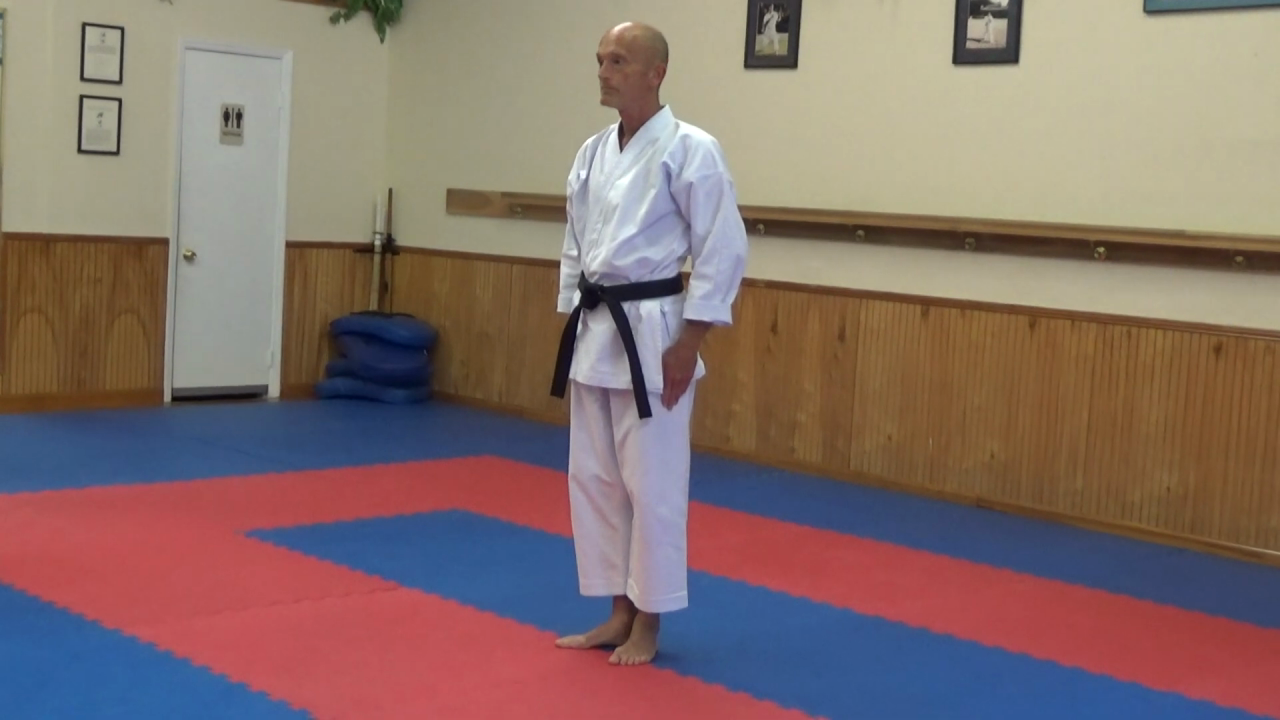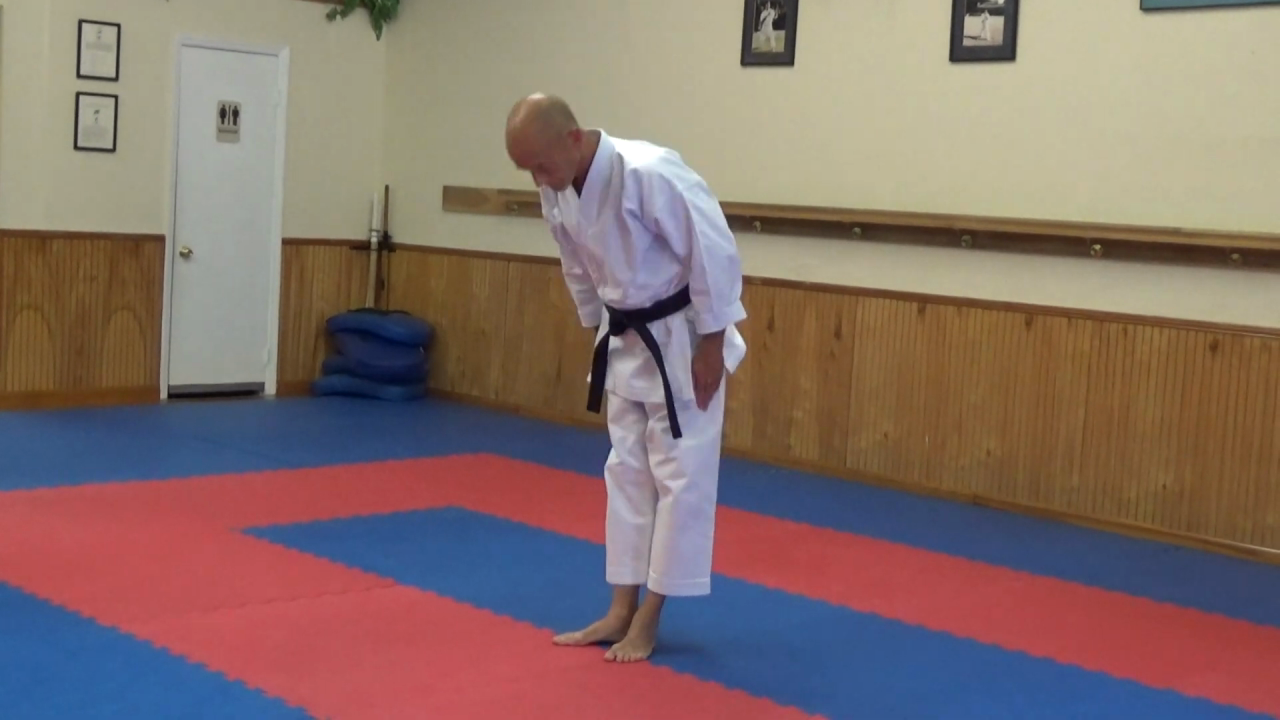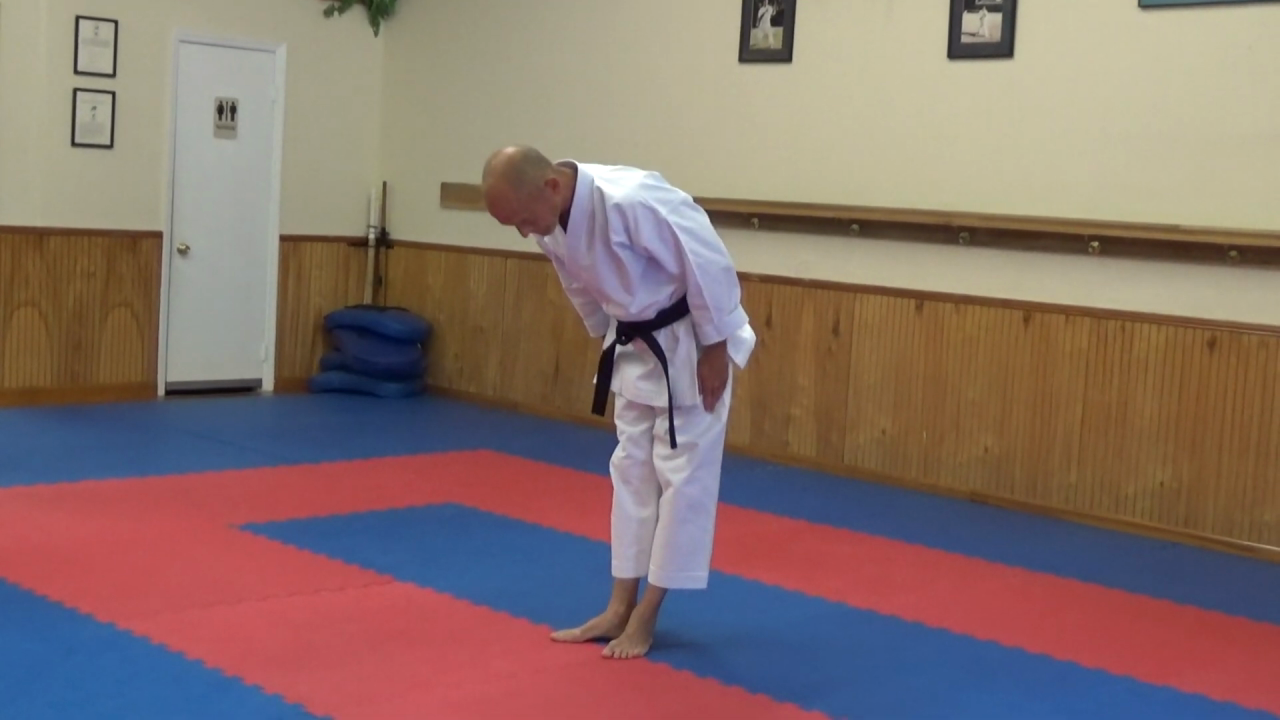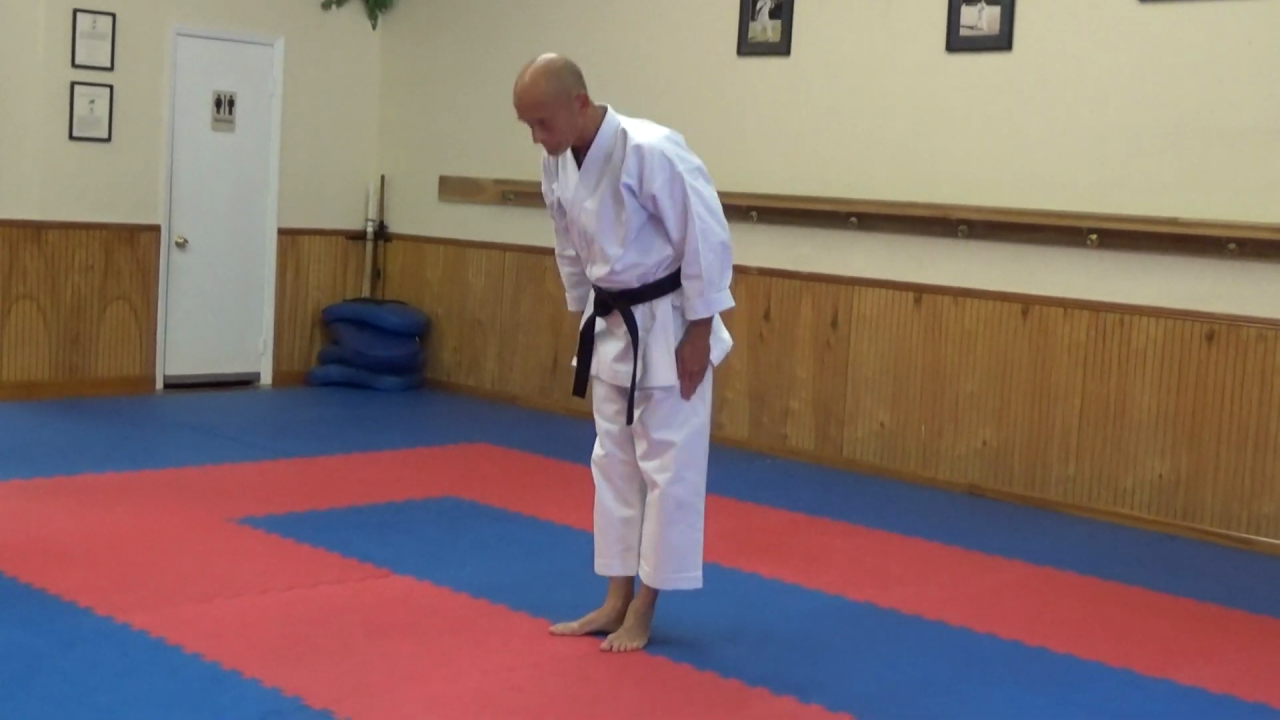
dt=1s
person 1, frame 1
left shoulder: (691, 149)
right shoulder: (592, 152)
left elbow: (723, 251)
left wrist: (689, 342)
right wrist: (574, 324)
left hip: (651, 331)
right hip: (592, 331)
left knee: (651, 483)
right knee: (593, 478)
left ankle: (647, 623)
right ankle: (618, 612)
person 1, frame 2
left shoulder: (650, 173)
right shoulder: (557, 192)
left elbow: (715, 253)
left wrist: (710, 348)
right wrist: (604, 337)
left hip: (683, 340)
right hip: (628, 343)
left knee: (679, 476)
right knee: (627, 472)
left ankle: (648, 619)
right ankle: (621, 611)
person 1, frame 3
left shoulder: (631, 199)
right shoulder: (550, 220)
left elbow: (709, 265)
left wrist: (714, 351)
right wrist: (613, 343)
left hip: (692, 339)
right hip: (637, 343)
left knee: (682, 472)
right knee: (632, 469)
left ankle: (645, 616)
right ankle: (619, 608)
person 1, frame 4
left shoulder: (652, 151)
right shoulder: (557, 164)
left elbow: (706, 241)
left wrist: (698, 335)
right wrist: (590, 319)
left hip: (667, 325)
right hip: (612, 325)
left knee: (667, 467)
right knee: (614, 463)
left ankle: (642, 610)
right ankle: (616, 599)
